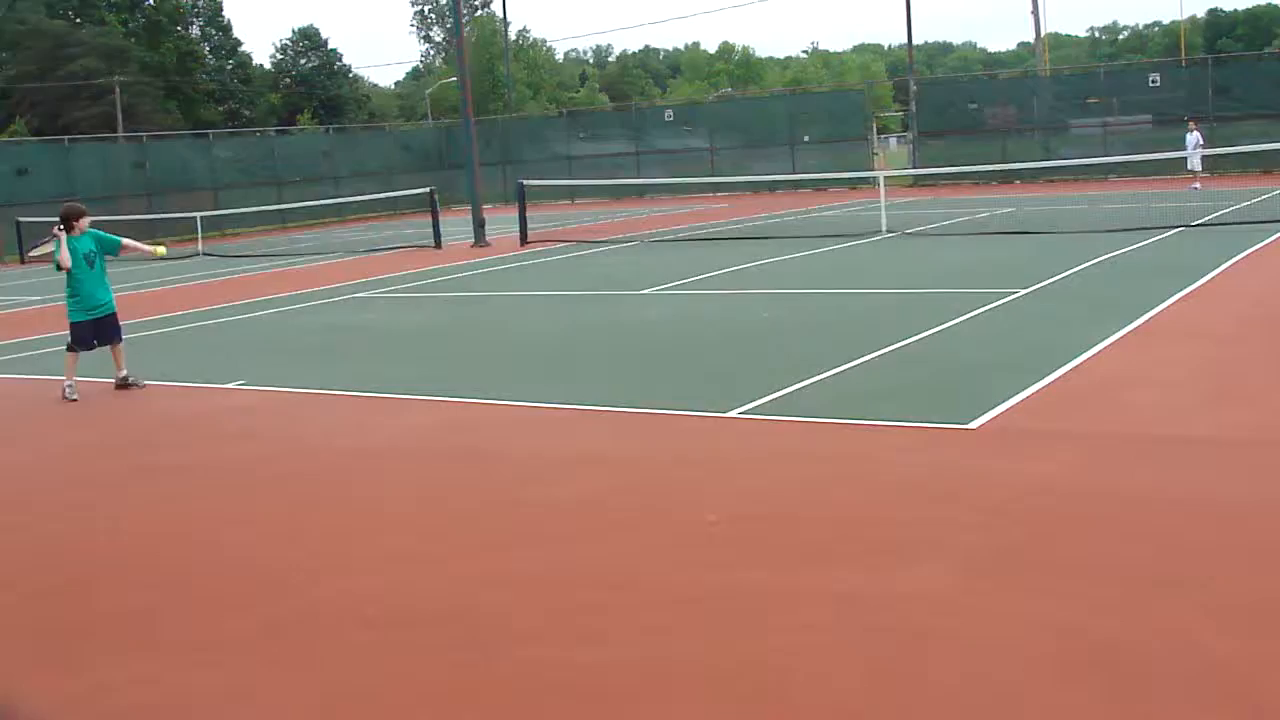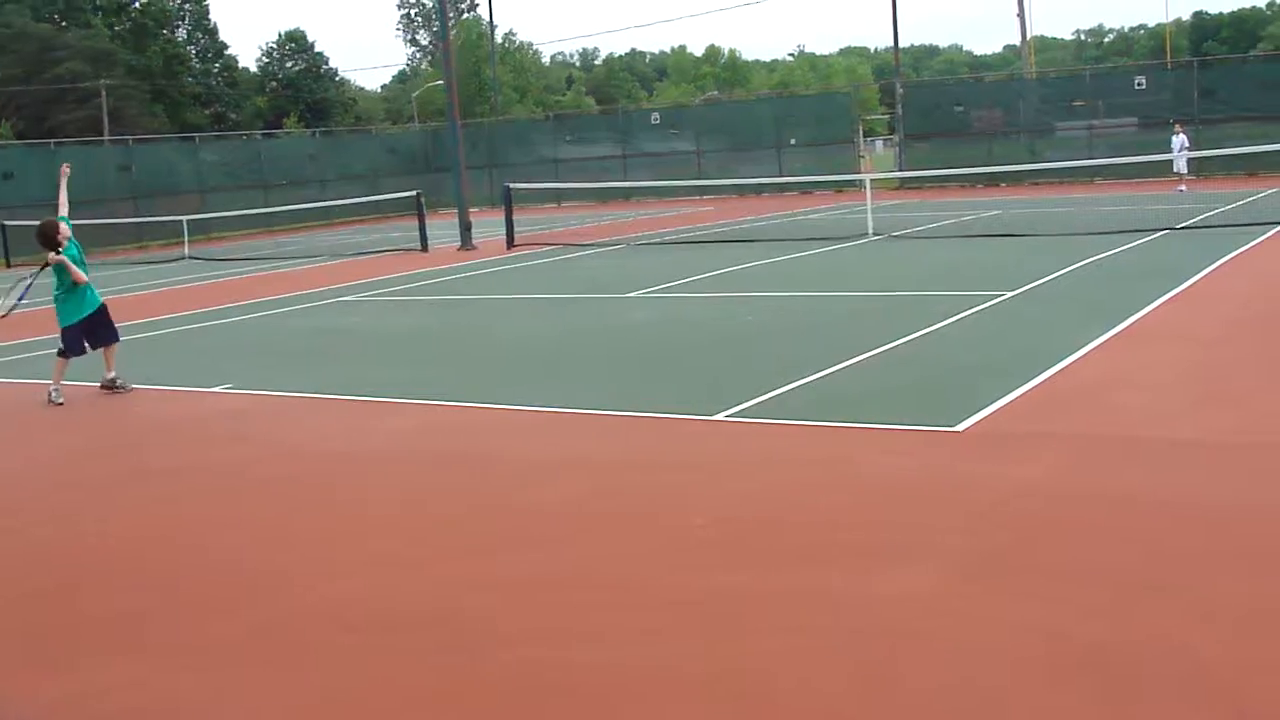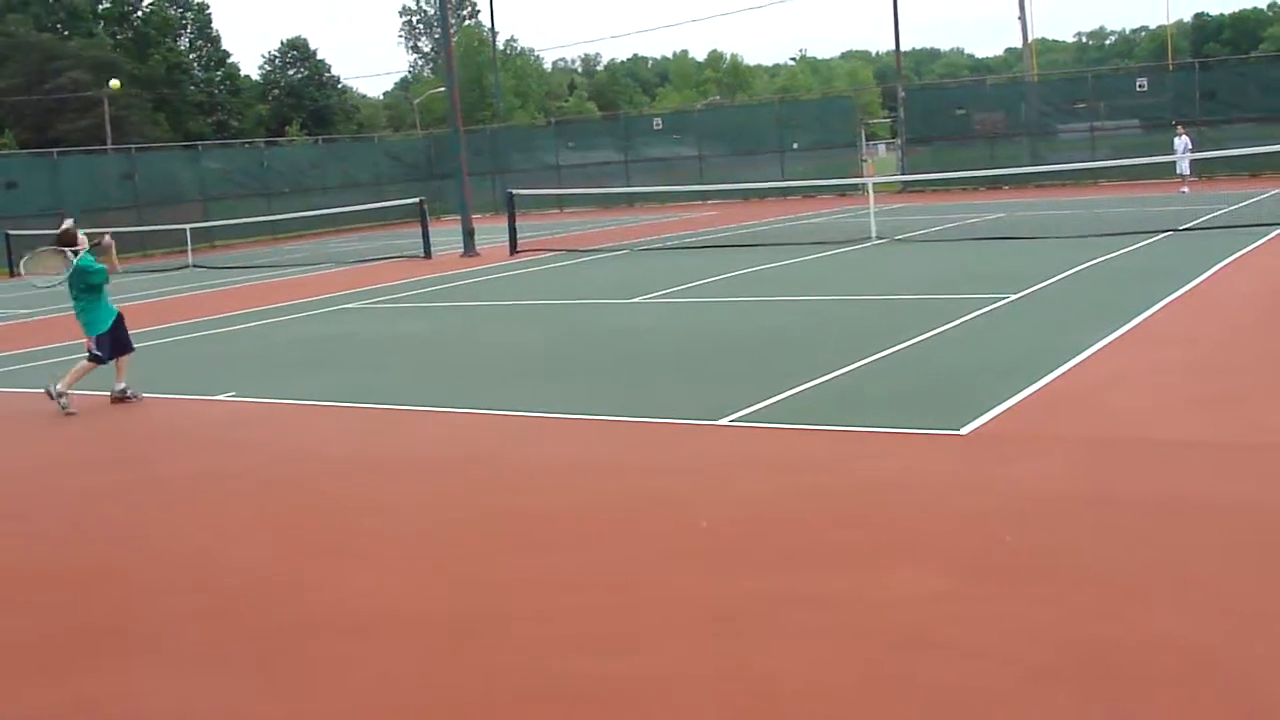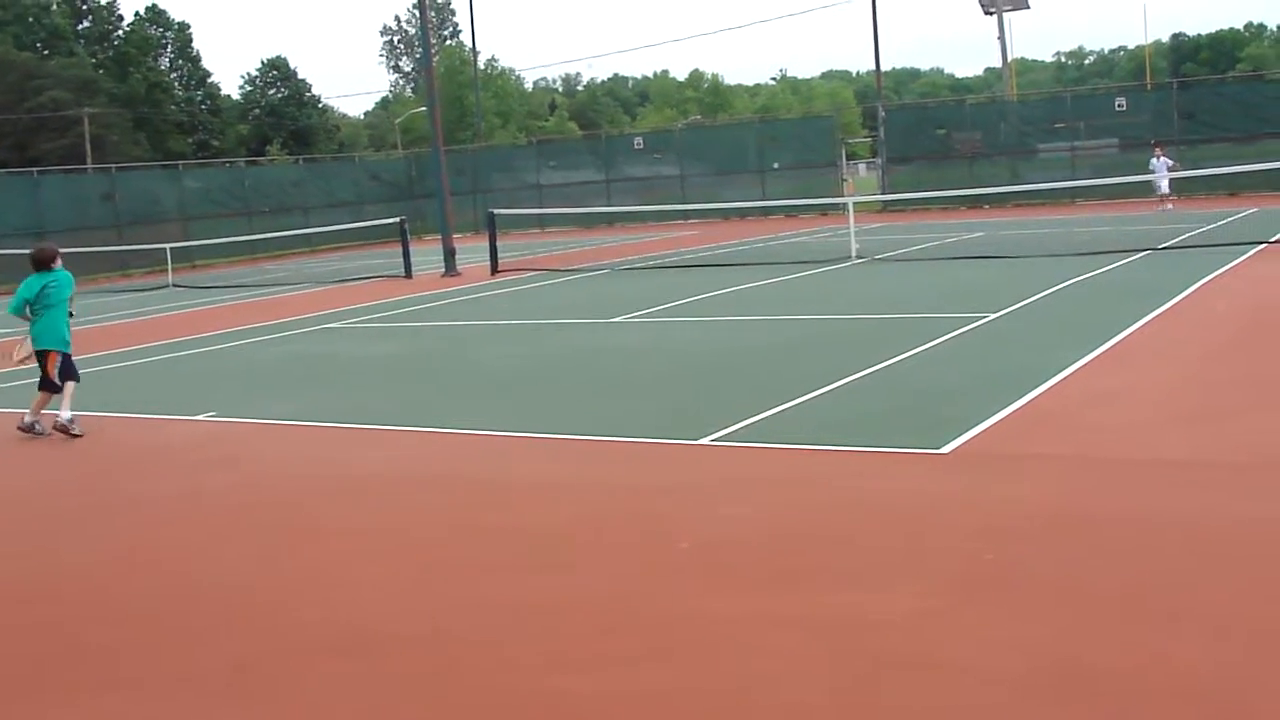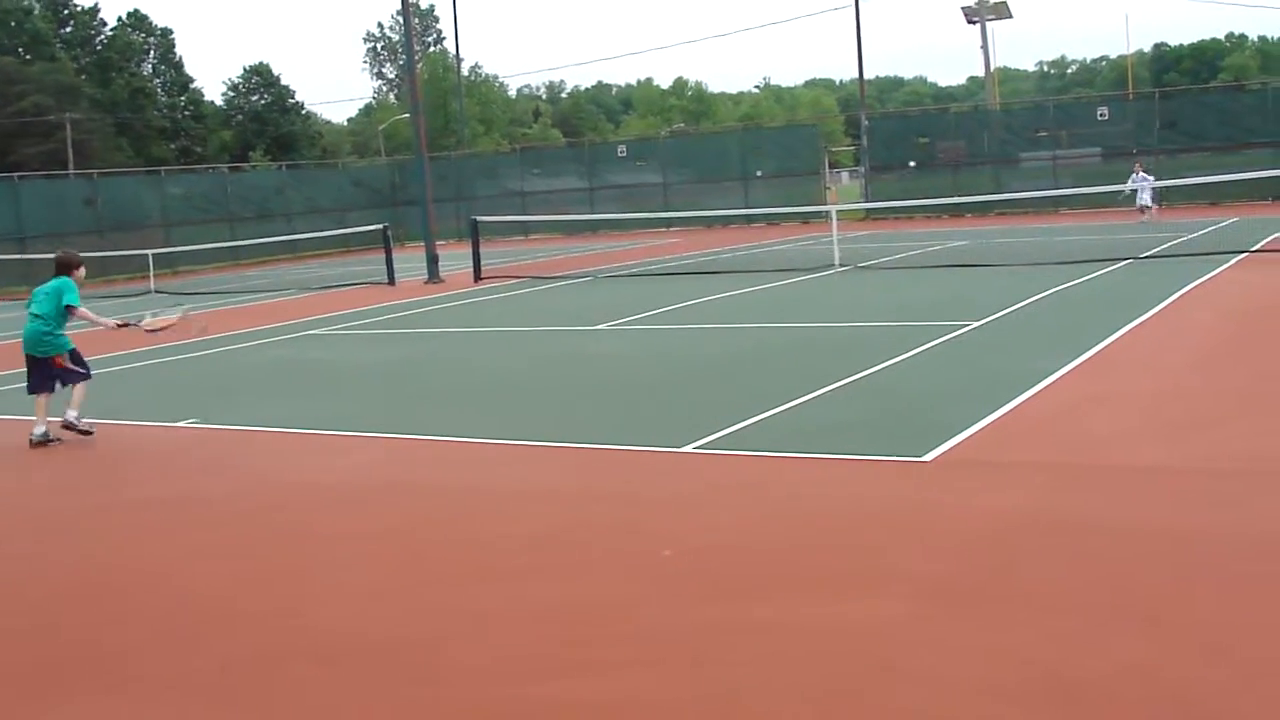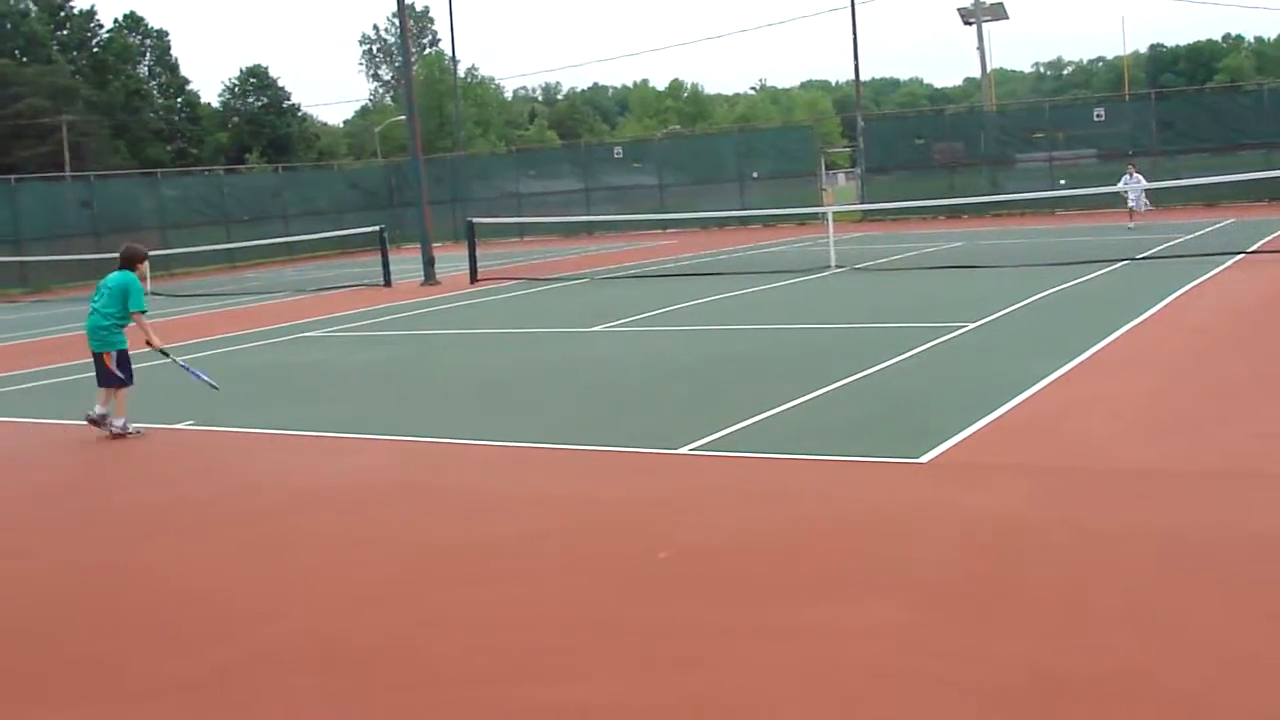
dt=0.5s
person 1, frame 1
left shoulder: (94, 236)
right shoulder: (63, 244)
left elbow: (122, 242)
right elbow: (66, 264)
left wrist: (149, 249)
right wrist: (62, 240)
left hip: (103, 301)
right hip: (81, 305)
left knee: (115, 338)
right knee: (77, 344)
left ankle: (122, 376)
right ankle: (69, 384)
person 1, frame 2
left shoulder: (67, 234)
right shoulder: (62, 260)
left elbow: (62, 205)
right elbow: (83, 280)
left wrist: (64, 179)
right wrist: (64, 261)
left hip: (91, 301)
right hip: (71, 308)
left knee: (110, 338)
right knee: (68, 349)
left ankle: (110, 378)
right ankle: (54, 388)
person 1, frame 3
right shoulder: (83, 265)
left elbow: (64, 233)
right elbow: (113, 270)
left wrist: (66, 224)
right wrist: (110, 249)
left hip: (105, 311)
right hip: (94, 316)
left knee: (123, 348)
right knee: (96, 357)
left ankle: (120, 390)
right ankle: (59, 390)
person 1, frame 4
left shoulder: (30, 282)
right shoulder: (65, 276)
left elbow: (16, 310)
left wrist: (32, 319)
left hip: (41, 335)
right hip: (53, 338)
left knee: (71, 376)
right knee: (52, 383)
left ankle: (65, 417)
right ankle: (29, 421)
person 1, frame 5
left shoulder: (47, 286)
right shoulder: (67, 284)
left elbow: (32, 306)
right elbow: (75, 309)
right wrist: (103, 321)
left hip: (31, 338)
right hip: (49, 337)
left knee: (42, 386)
right knee: (82, 375)
left ankle: (39, 432)
right ankle: (72, 416)
person 1, frame 6
left shoulder: (112, 276)
right shoulder: (132, 281)
left elbow: (102, 305)
right elbow: (136, 314)
right wrist: (151, 336)
left hip: (96, 329)
right hip: (108, 332)
left knee: (113, 377)
right knee: (122, 379)
left ankle: (99, 413)
right ankle: (119, 425)
